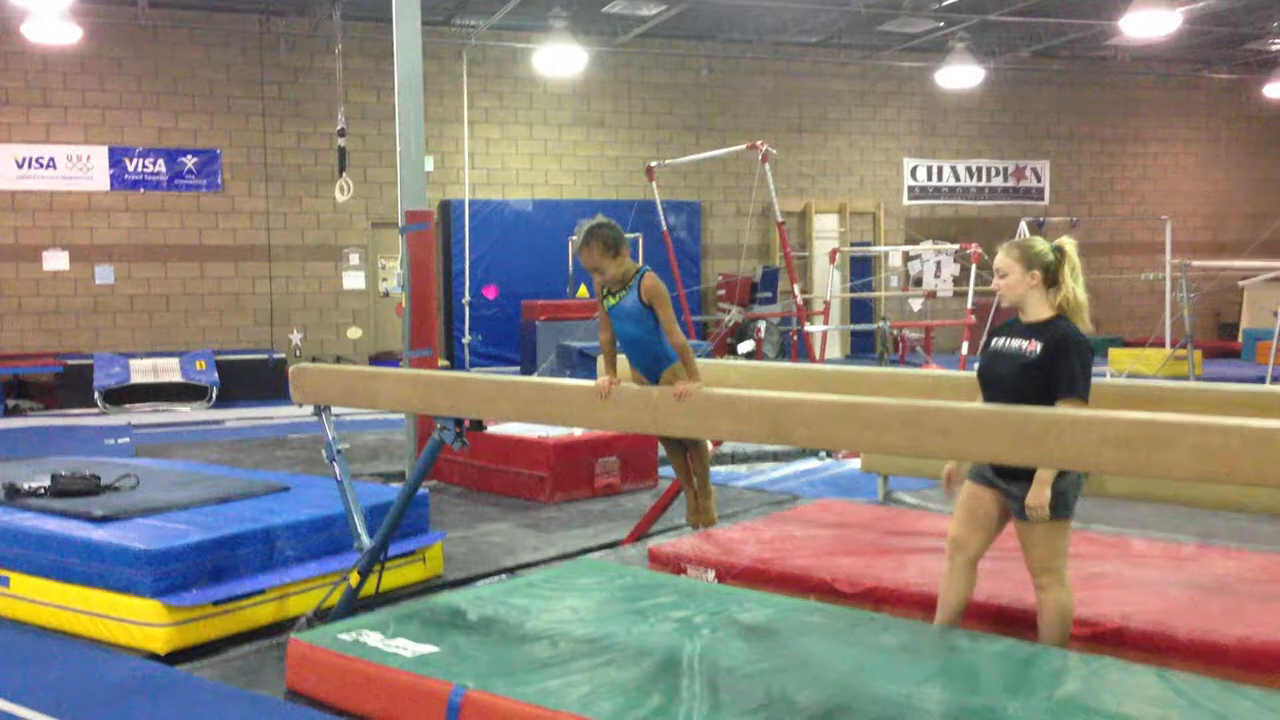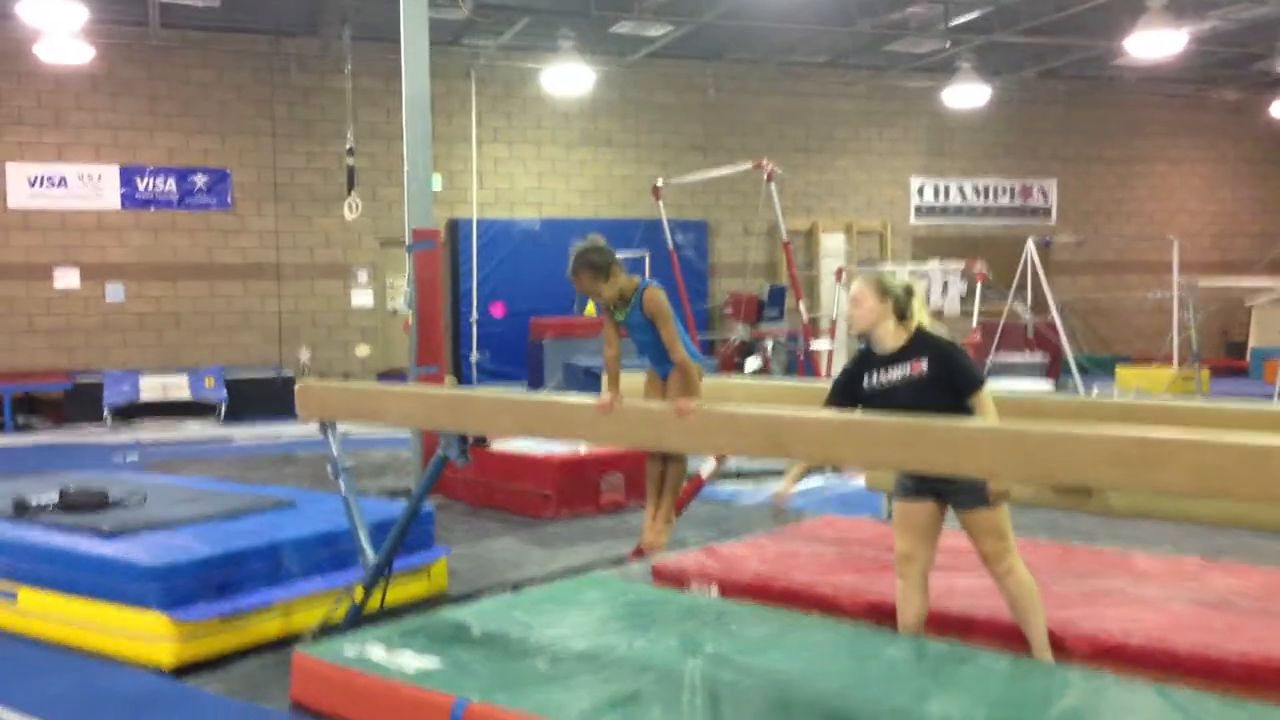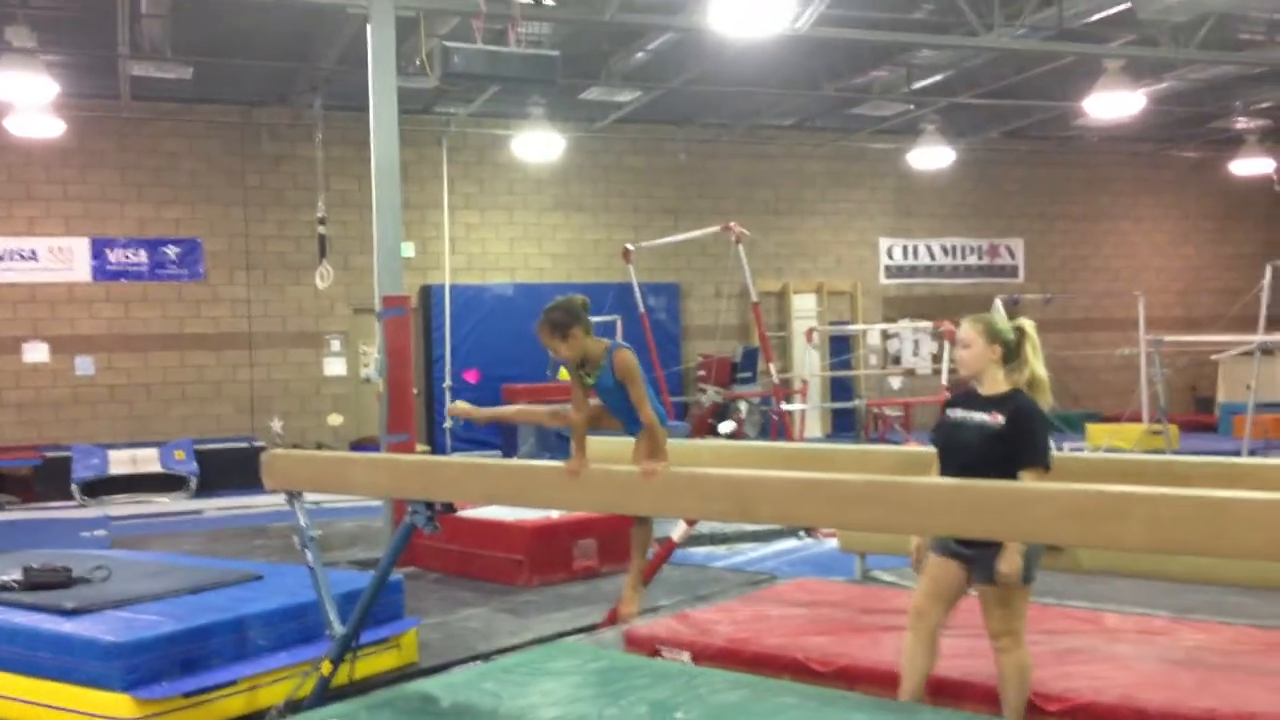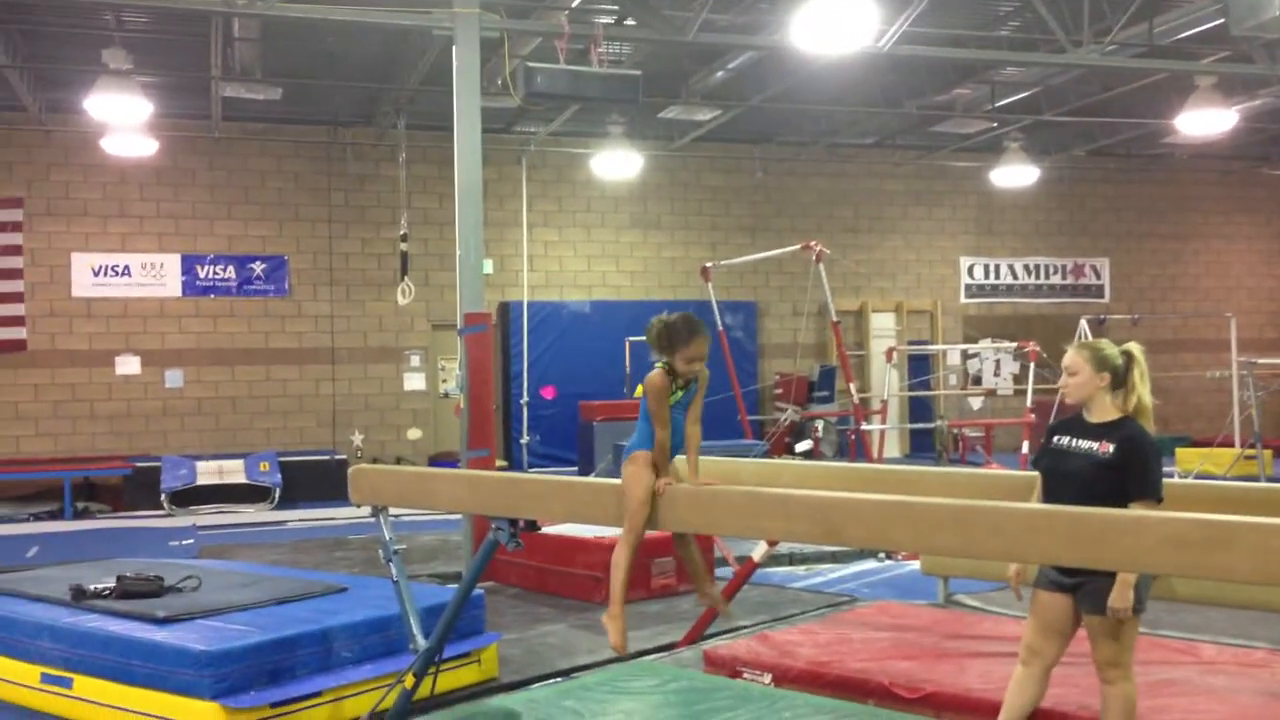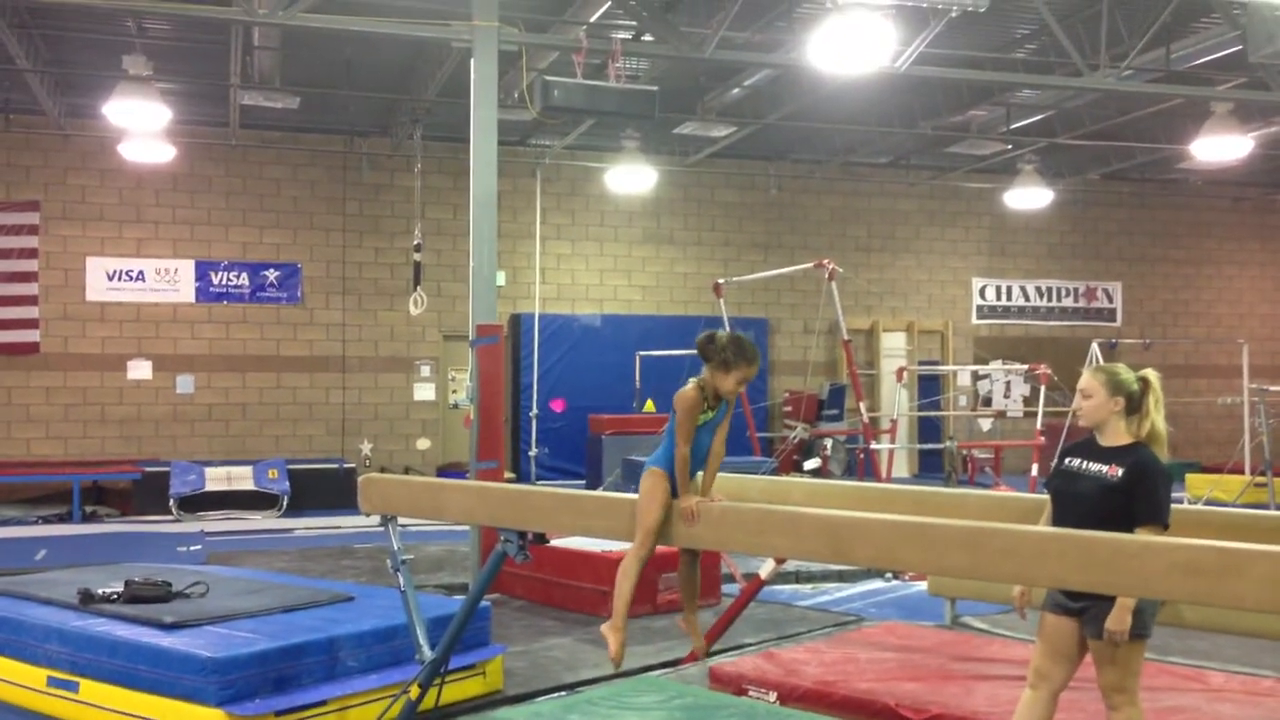
dt=1s
person 1, frame 1
left shoulder: (1067, 340)
right shoulder: (1002, 332)
left wrist: (1043, 483)
right wrist: (958, 457)
left hip: (1040, 476)
right hip: (991, 467)
left knee: (1046, 575)
right knee: (958, 549)
person 1, frame 2
left shoulder: (937, 350)
right shoulder: (861, 368)
left elbow: (982, 404)
right wrist: (792, 478)
left hip: (967, 470)
right hip: (916, 476)
left knee: (1001, 560)
right knee: (908, 565)
left ankle: (1044, 659)
person 1, frame 3
left shoulder: (1023, 411)
right shoulder: (956, 404)
left elbow: (1031, 487)
left wrist: (1015, 549)
right wrist: (922, 530)
left hip: (1001, 542)
right hip: (952, 536)
left knee: (1005, 637)
right knee: (921, 617)
person 1, frame 4
left shoulder: (1134, 440)
right shoulder: (1060, 431)
right elbow: (1041, 497)
left wrist: (1126, 582)
left hip: (1108, 572)
right hip: (1058, 565)
left knee: (1113, 670)
right knee: (1032, 656)
person 1, frame 5
left shoulder: (1144, 466)
right shoulder: (1072, 453)
right elbow: (1050, 519)
left wrist: (1125, 606)
left hip: (1115, 596)
right hip: (1065, 589)
right knee: (1040, 680)
person 2, frame 1
left shoulder: (648, 283)
right shoulder: (601, 286)
left elbow: (674, 334)
right elbow: (606, 333)
left wrist: (694, 379)
right wrist: (609, 374)
left hip: (669, 367)
right hip: (639, 370)
left knee: (689, 434)
right knee: (665, 436)
left ankle: (705, 493)
right ankle: (690, 495)
person 2, frame 2
left shoulder: (650, 295)
right shoulder: (608, 302)
left elbow: (676, 348)
right elbow: (612, 348)
left wrist: (692, 395)
right wrist: (612, 391)
left hip: (683, 364)
right hip: (657, 367)
left ankle: (666, 514)
right ankle: (651, 511)
person 2, frame 3
left shoulder: (620, 357)
right shoulder: (577, 362)
left elbow: (646, 410)
right elbow: (580, 410)
left wrist: (659, 457)
right wrist: (578, 456)
left hip: (646, 423)
right hip: (615, 412)
right knee: (553, 416)
left ankle: (634, 583)
right ankle: (477, 412)
person 2, frame 4
left shoulder: (700, 375)
right shoulder: (658, 378)
left elbow: (693, 425)
right elbow: (662, 432)
left wrist: (694, 476)
right wrist: (663, 474)
left hip: (663, 457)
right hip: (643, 454)
right knee: (633, 529)
left ankle: (705, 588)
right ankle: (614, 611)
person 2, frame 5
left shoulder: (728, 397)
right shoulder: (690, 394)
left elbow: (717, 445)
right elbow: (682, 448)
left wrist: (705, 492)
right wrist: (684, 494)
left hip: (688, 476)
right hip: (661, 471)
left knee: (691, 552)
right knee: (644, 544)
left ankle: (691, 618)
right ankle: (616, 624)
